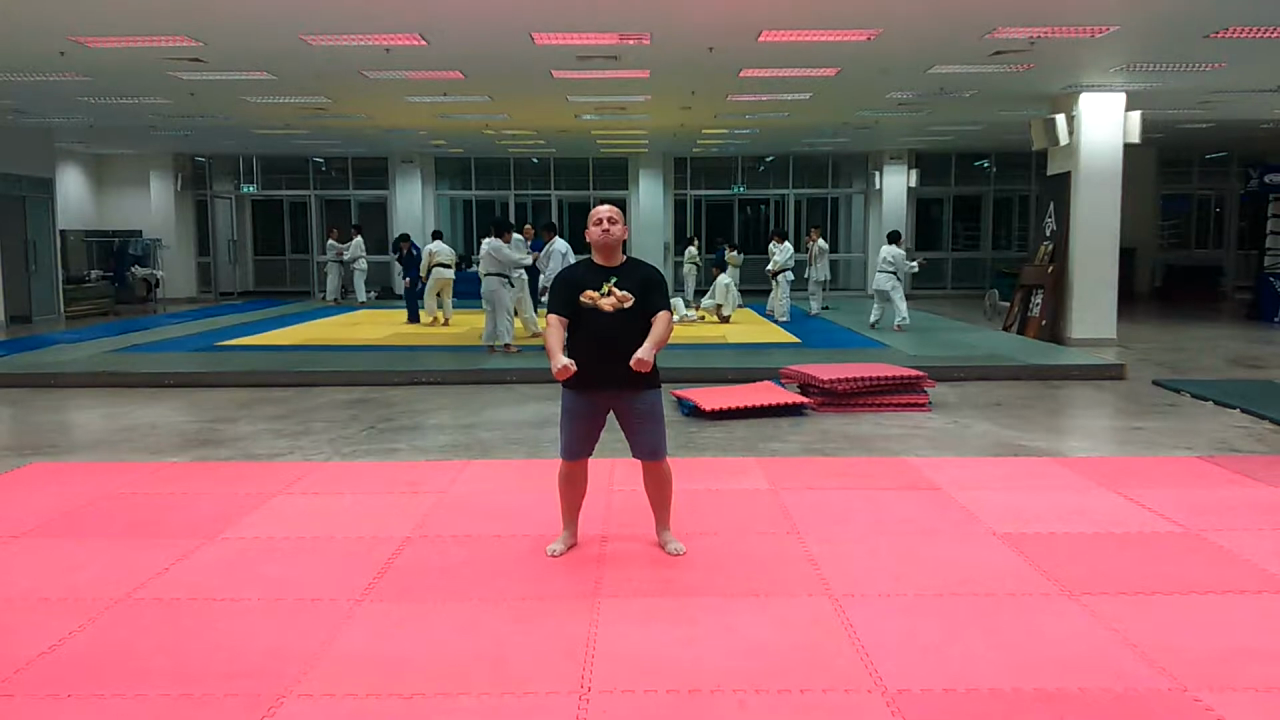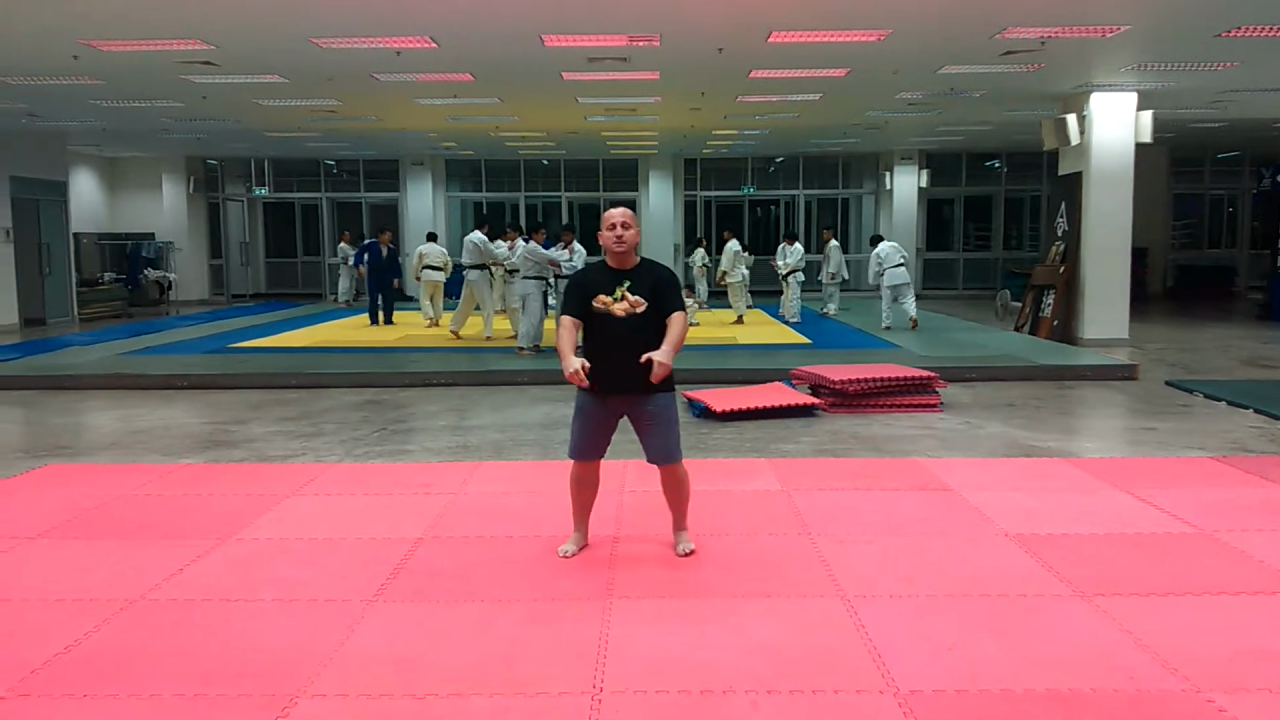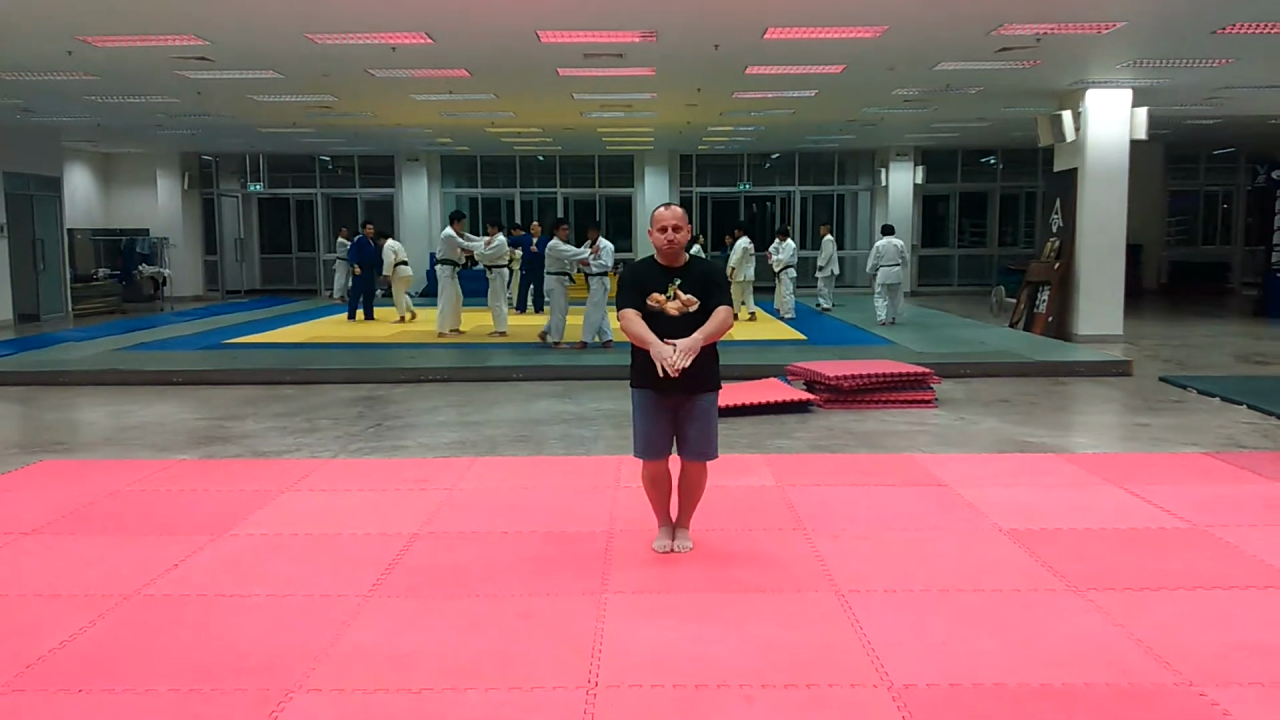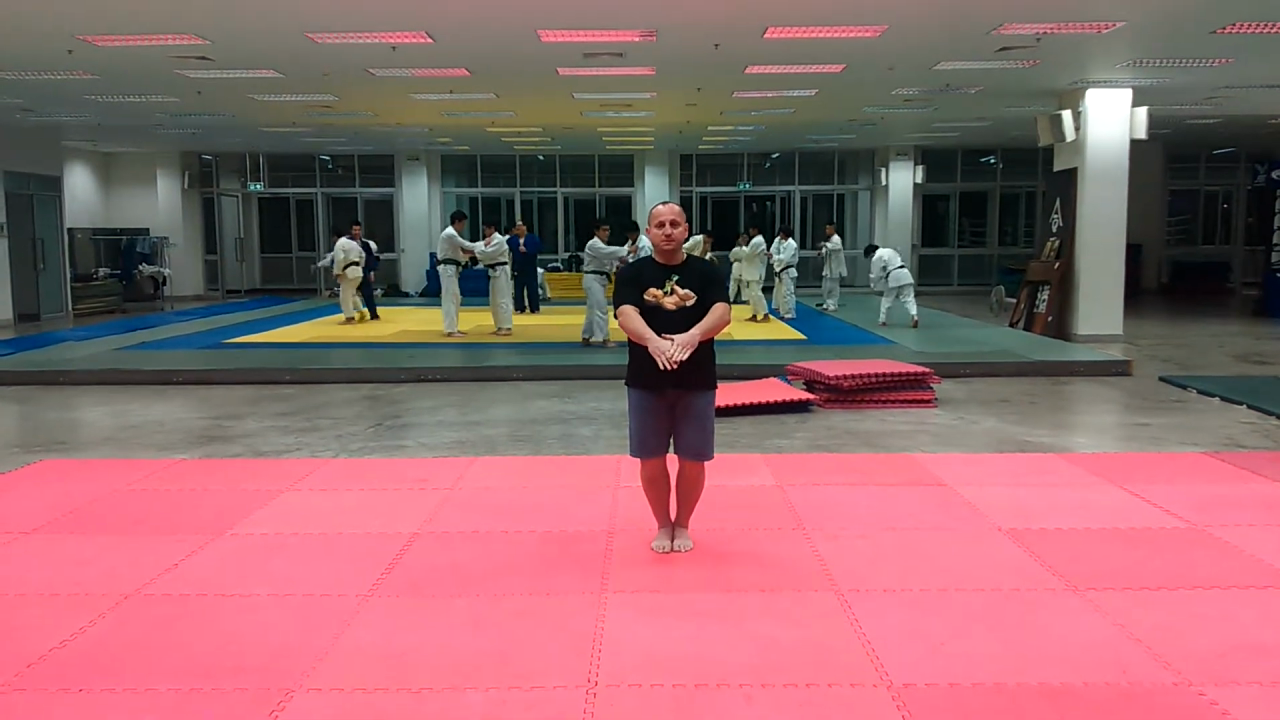
dt=1s
person 1, frame 1
left shoulder: (647, 275)
right shoulder: (569, 277)
left elbow: (663, 318)
right elbow: (556, 322)
left wrist: (649, 348)
right wrist: (557, 356)
left hip: (638, 384)
right hip: (582, 385)
left knee: (654, 459)
right knee: (573, 460)
left ankle: (663, 530)
right ankle: (569, 532)
person 1, frame 2
left shoulder: (660, 276)
right shoulder: (584, 279)
left elbow: (678, 318)
right elbow: (569, 323)
left wrist: (667, 350)
right wrist: (569, 358)
left hip: (652, 387)
right hip: (597, 387)
left knee: (669, 462)
right knee: (584, 461)
left ankle: (681, 529)
right ankle: (580, 532)
person 1, frame 3
left shoulder: (709, 273)
right shoulder: (635, 274)
left elbow: (725, 315)
right elbow: (628, 318)
left wrist: (695, 341)
right wrist: (655, 346)
left hip: (700, 382)
right hip: (650, 383)
left knee: (695, 460)
right knee: (653, 460)
left ankle: (683, 525)
right ankle: (663, 524)
person 1, frame 4
left shoulder: (706, 272)
right shoulder: (632, 273)
left elbow: (722, 313)
right elbow: (626, 315)
left wrist: (693, 335)
right wrist: (654, 341)
left hip: (696, 381)
right hip: (646, 381)
left knee: (693, 459)
right knee: (651, 459)
left ankle: (682, 525)
right ankle: (663, 525)
